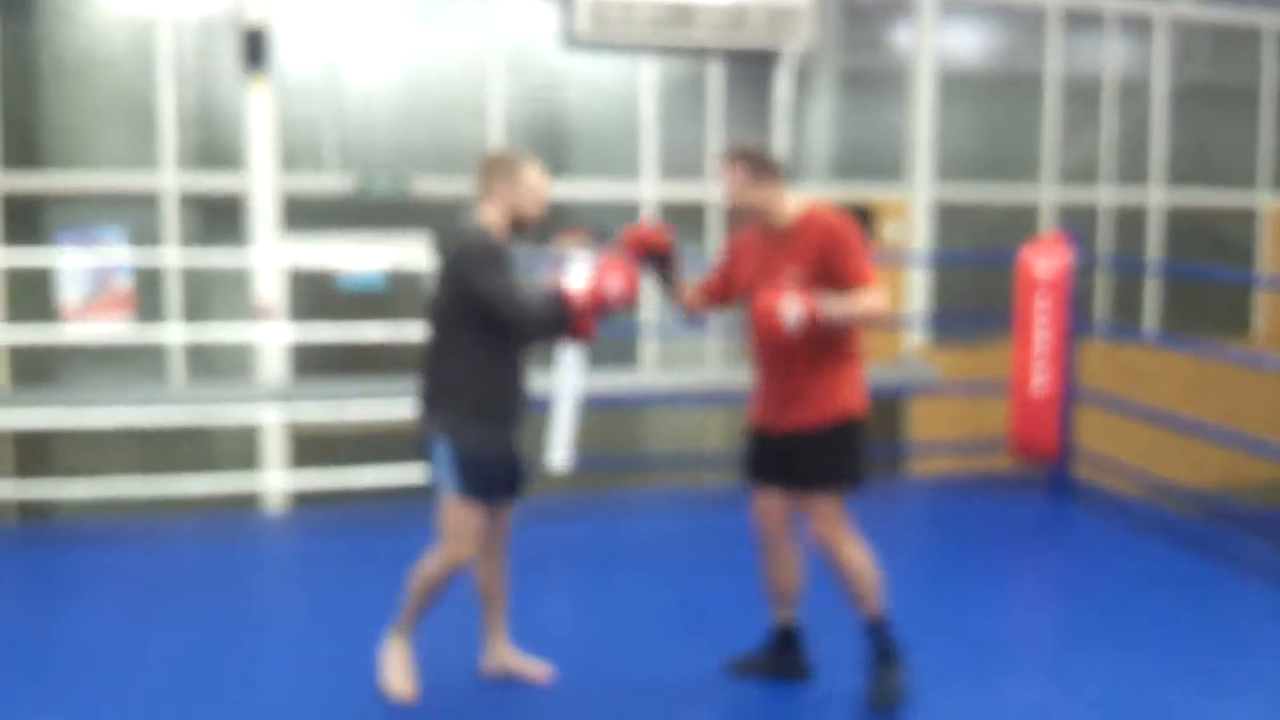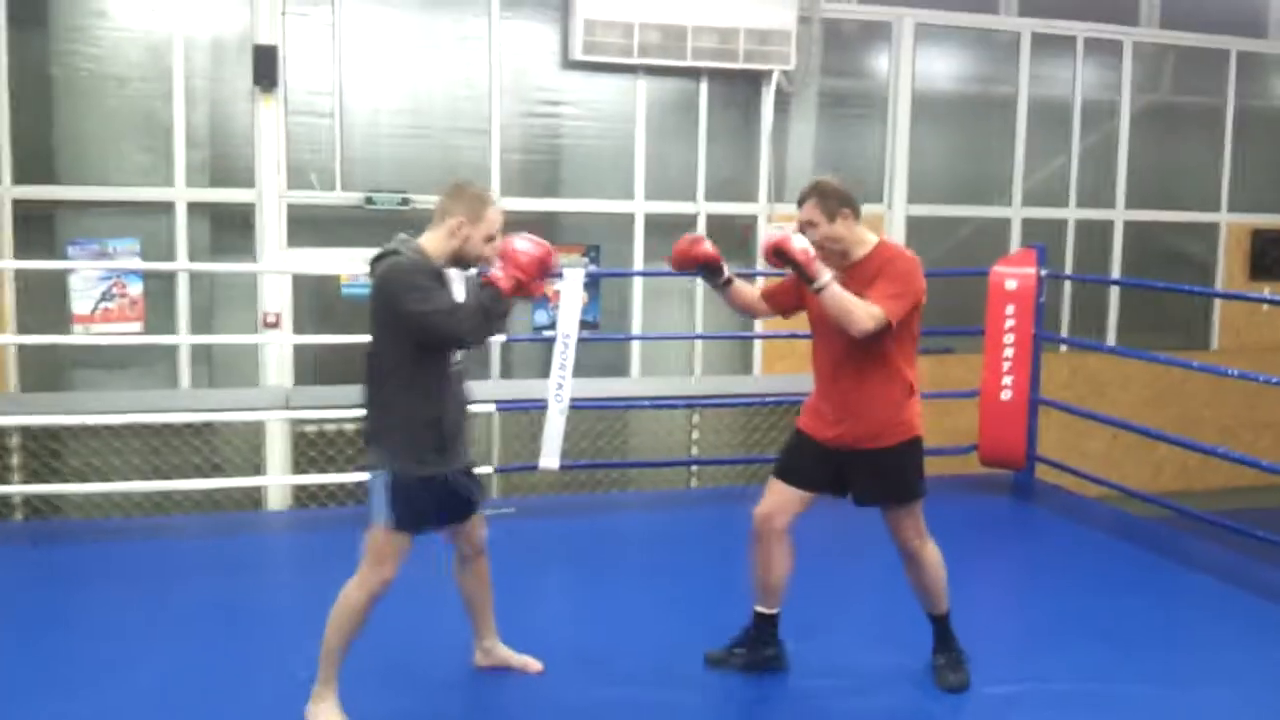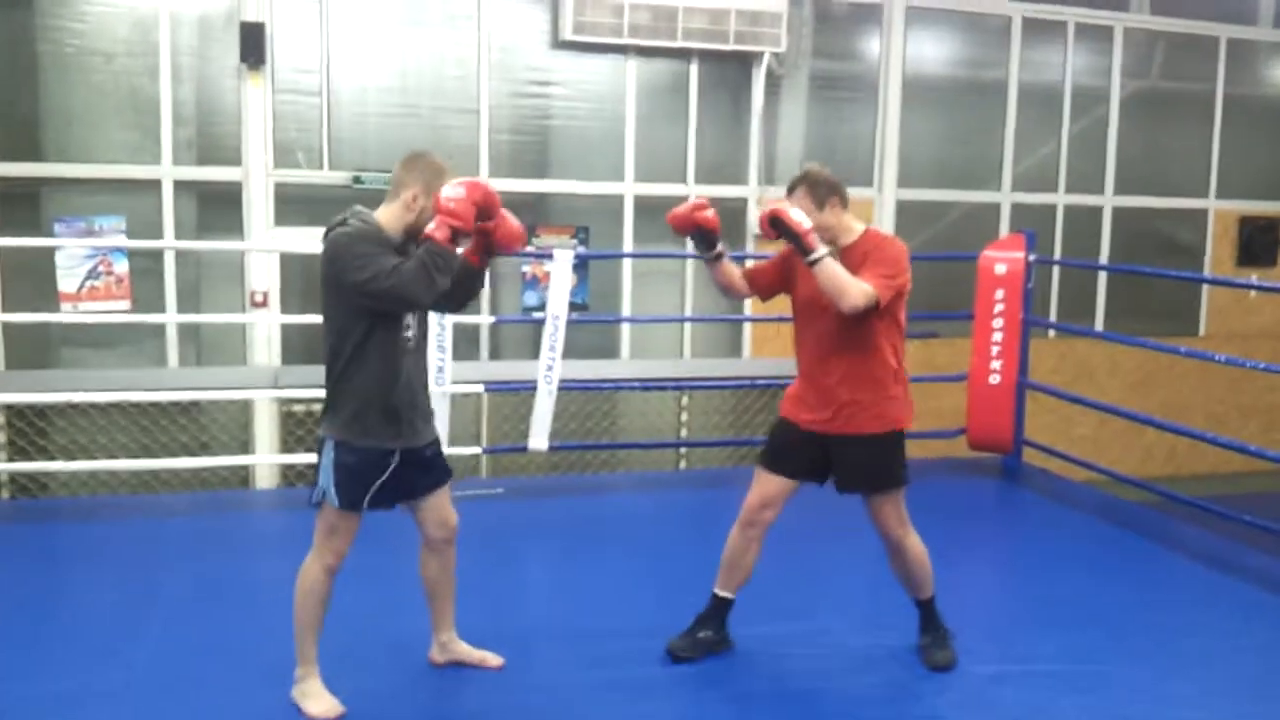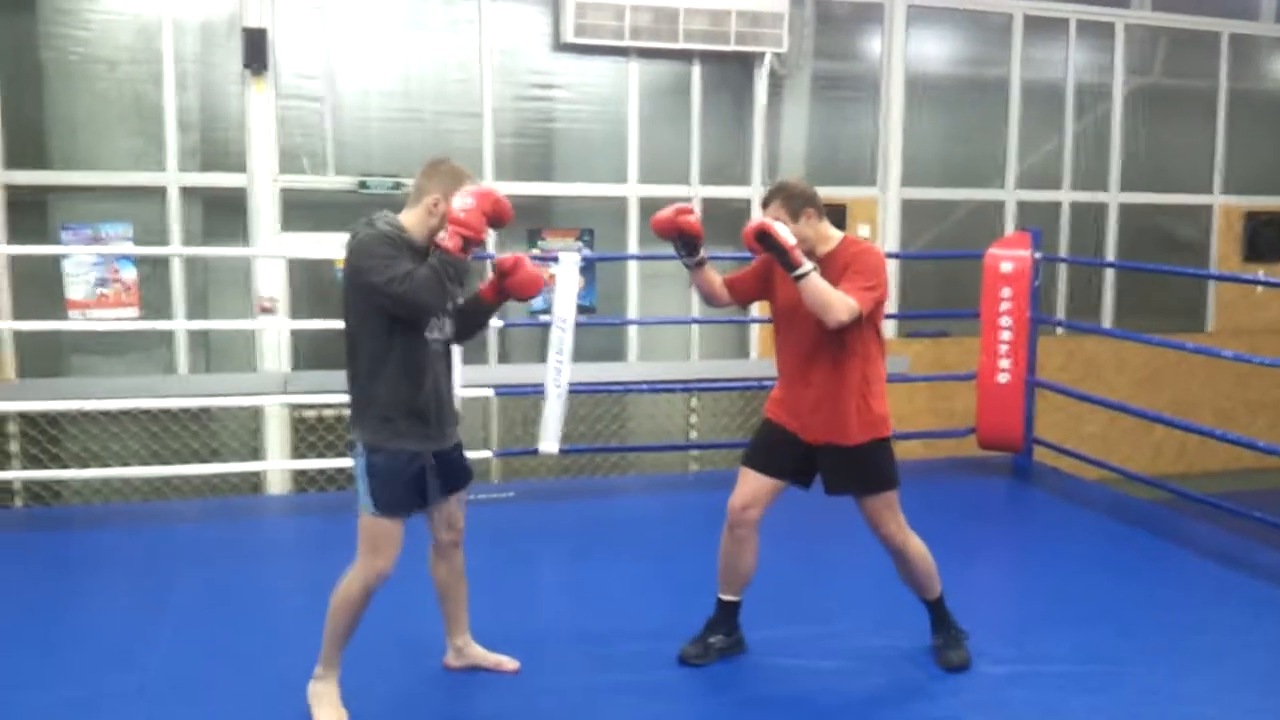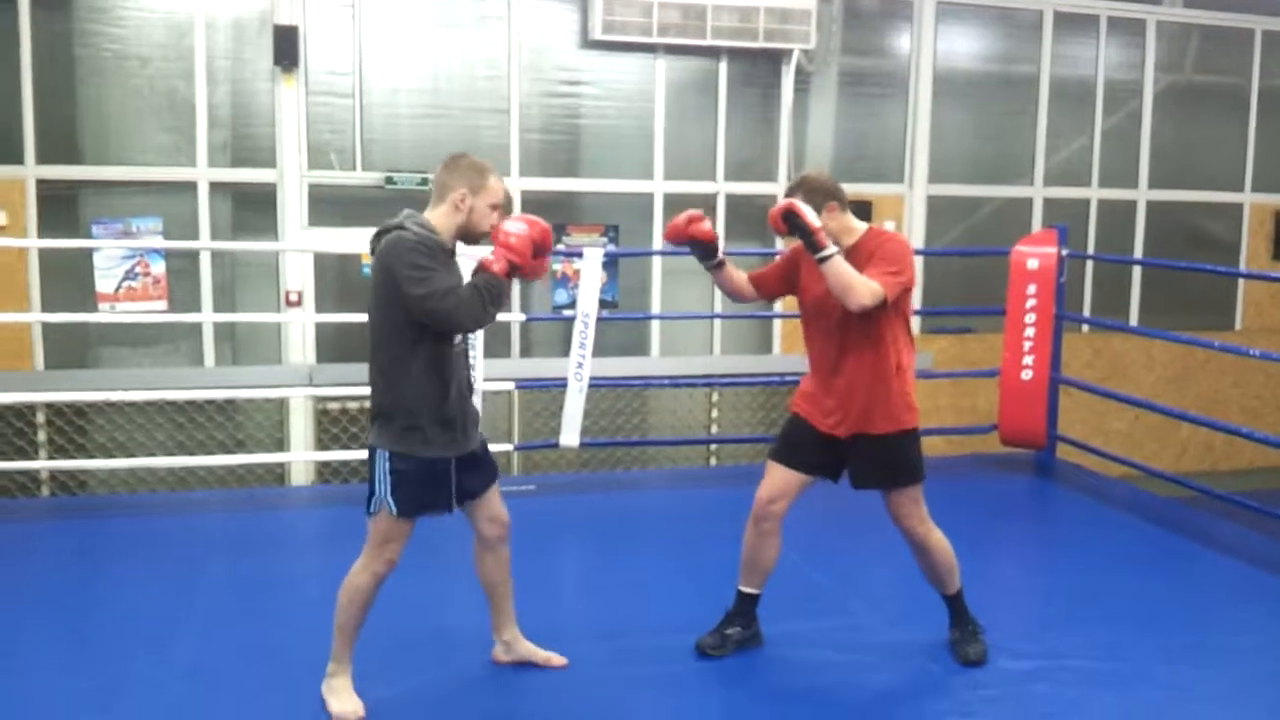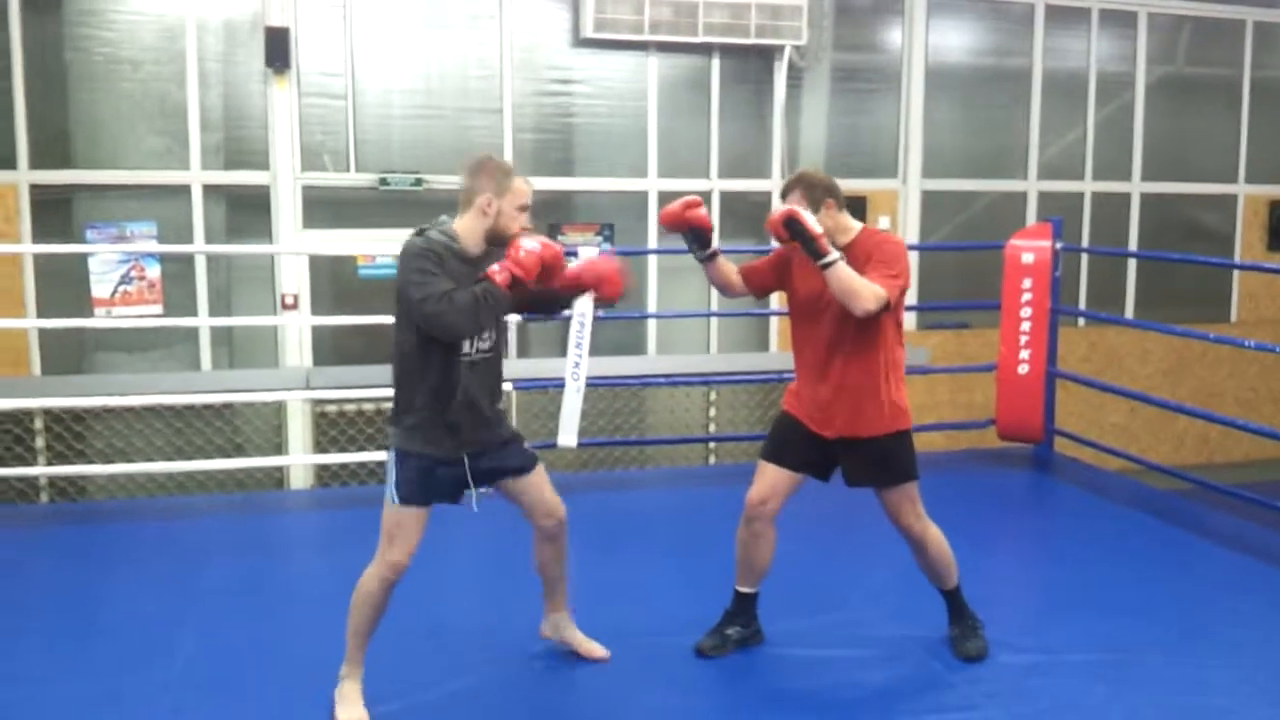
dt=0.4s
person 1, frame 1
left shoulder: (489, 249)
right shoulder: (471, 250)
right elbow: (522, 314)
left wrist: (563, 319)
right wrist: (590, 297)
left hip: (492, 422)
right hip: (461, 425)
left knee: (496, 538)
right knee: (458, 548)
left ankle: (497, 648)
right ankle: (398, 638)
person 1, frame 2
left shoulder: (430, 273)
right shoulder: (402, 275)
left elbow: (457, 331)
right elbow: (462, 326)
left wrist: (508, 280)
right wrist: (506, 274)
left hip: (442, 447)
right hip: (404, 454)
left knee: (474, 545)
right knee: (376, 576)
left ankle: (488, 645)
person 1, frame 3
left shoulder: (405, 246)
right shoulder: (348, 245)
left elbow: (449, 296)
right elbow: (412, 289)
left wrist: (481, 249)
right wrist: (446, 230)
left hip: (411, 425)
right hip: (356, 431)
left knee: (443, 531)
right knee: (329, 553)
left ankle: (445, 641)
person 1, frame 4
left shoulder: (428, 253)
right shoulder: (371, 246)
left elbow: (458, 325)
right elbow: (423, 298)
left wrist: (497, 290)
right wrist: (458, 238)
left hip: (436, 429)
right hip: (386, 436)
left knee: (450, 538)
right knee: (376, 565)
left ankle: (460, 645)
person 1, frame 5
left shoulder: (437, 248)
right shoulder: (403, 249)
right elbow: (461, 314)
left wrist: (507, 269)
right wrist: (504, 260)
left hip: (456, 427)
right hip: (408, 437)
left knee: (495, 530)
right knee: (381, 558)
left ankle: (508, 639)
right ankle: (337, 672)
person 1, frame 6
left shoulder: (494, 256)
right shoulder: (423, 254)
left elbow: (538, 297)
right elbow: (451, 320)
left wrist: (577, 278)
right wrist: (508, 274)
left hip: (485, 427)
right hip: (424, 436)
left knee: (553, 517)
right knee: (393, 561)
left ankle: (558, 621)
person 2, frame 1
left shoulder: (831, 229)
right shoulder: (745, 245)
left elbow: (874, 304)
right elbow: (699, 304)
left wrist: (810, 308)
left hip: (829, 410)
right hip: (773, 411)
left knee: (831, 533)
right knee: (769, 525)
left ankle: (884, 654)
right ankle: (785, 646)
person 2, frame 2
left shoulder: (900, 266)
right shoulder: (814, 263)
left elbow: (861, 323)
right elbow: (759, 305)
left wrist: (811, 270)
right wrist: (716, 274)
left hip: (888, 432)
right hip: (823, 426)
left knee: (912, 541)
right knee: (767, 520)
left ankle: (946, 645)
right ankle: (764, 640)
person 2, frame 3
left shoulder: (887, 252)
right shoulder: (798, 256)
left elbow: (851, 300)
right elbow: (740, 287)
left wrist: (808, 243)
right wrist: (711, 248)
left hip: (871, 419)
right hip: (806, 412)
left knee: (894, 530)
right knee: (755, 513)
left ankle: (932, 626)
right ankle: (712, 624)
person 2, frame 4
left shoulder: (864, 258)
right shoulder: (775, 264)
left elbow: (837, 314)
right elbow: (719, 295)
left wrist: (793, 258)
right wrist: (692, 253)
left hip: (856, 424)
right hip: (790, 416)
left knee: (892, 532)
right knee: (740, 512)
left ankle: (944, 625)
right ankle: (724, 627)
person 2, frame 5
left shoulder: (891, 248)
right shoulder: (803, 257)
left elbow: (860, 298)
right elbow: (746, 290)
left wrist: (818, 241)
right wrist: (711, 256)
left hip: (883, 416)
right hip: (819, 409)
left knee: (915, 526)
right knee: (766, 506)
left ankle: (962, 621)
right ankle: (742, 619)
person 2, frame 6
left shoulder: (886, 248)
right shoulder: (794, 254)
left elbow: (864, 303)
right elbow: (735, 284)
left wrist: (819, 246)
right wrist: (703, 246)
left hip: (875, 416)
right hip: (807, 410)
left knee: (912, 524)
right knee: (757, 506)
left ankle: (961, 615)
right ankle: (741, 618)
